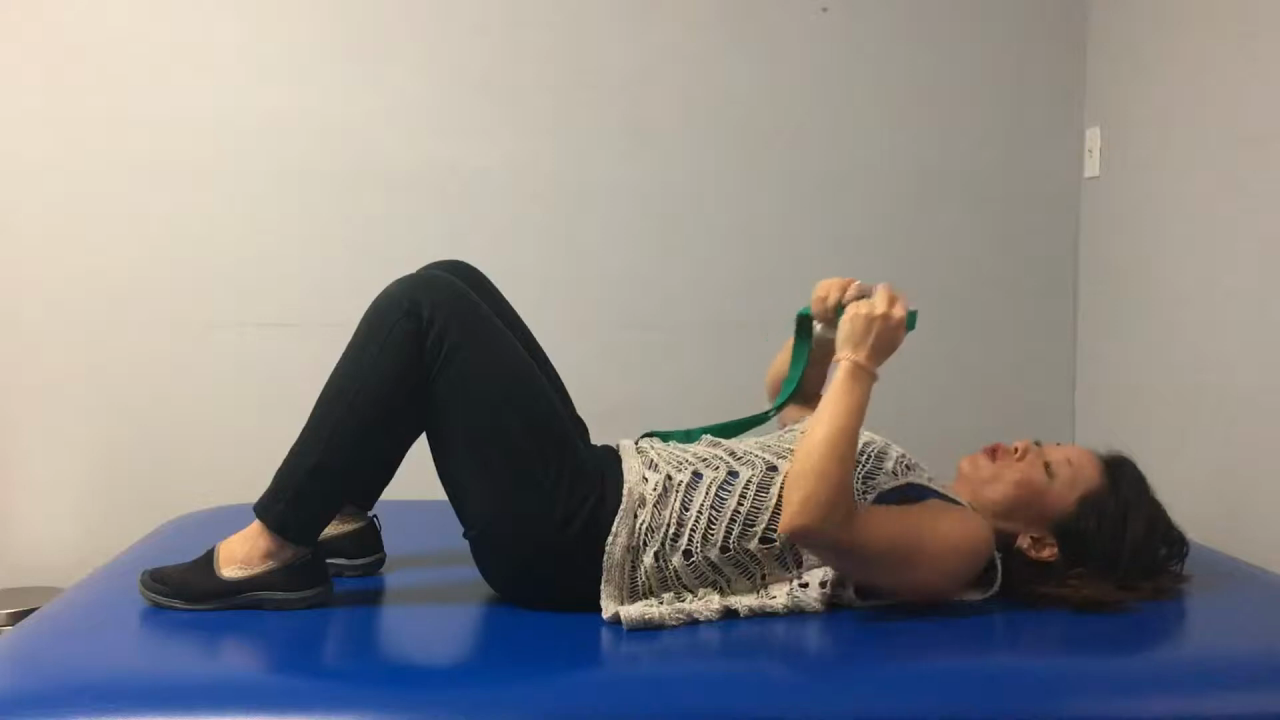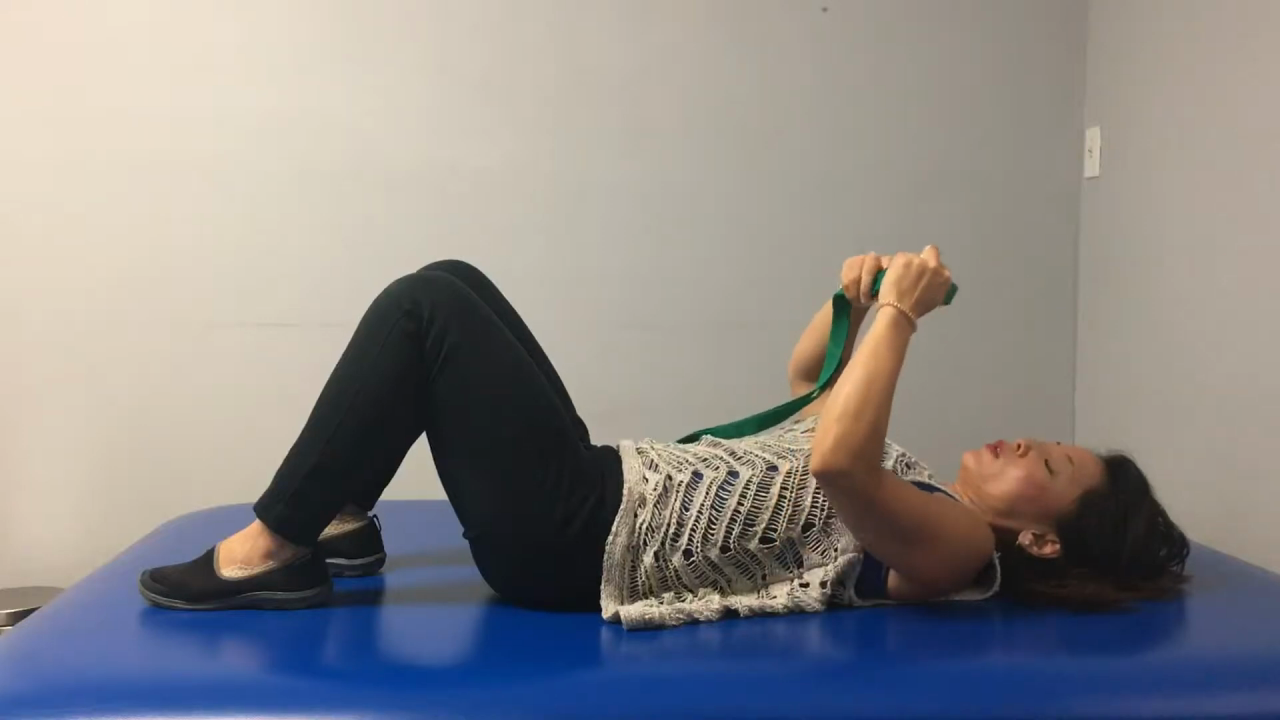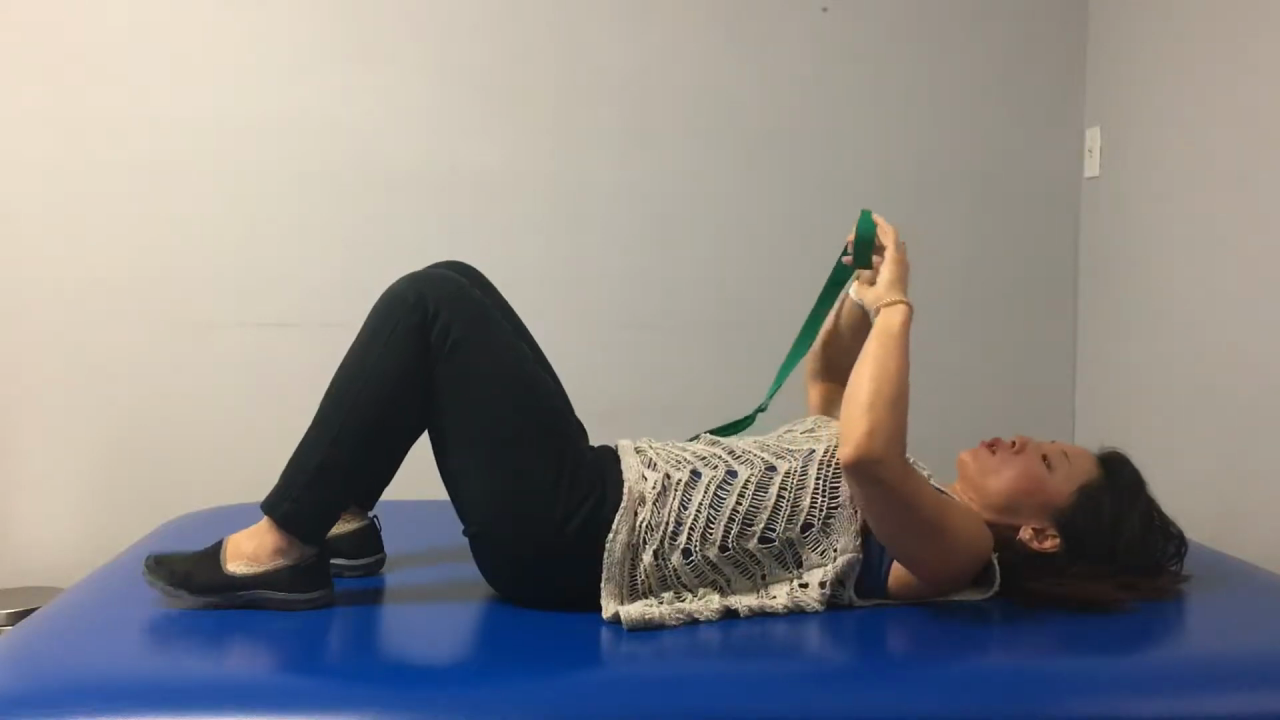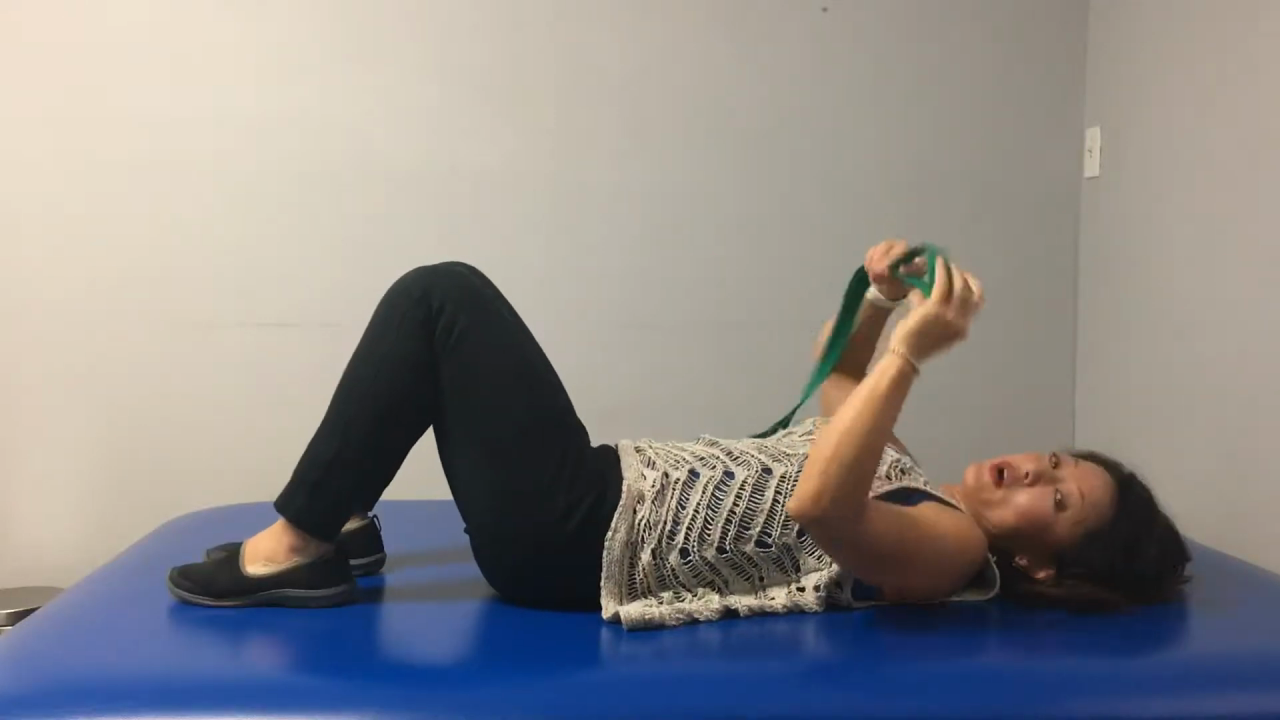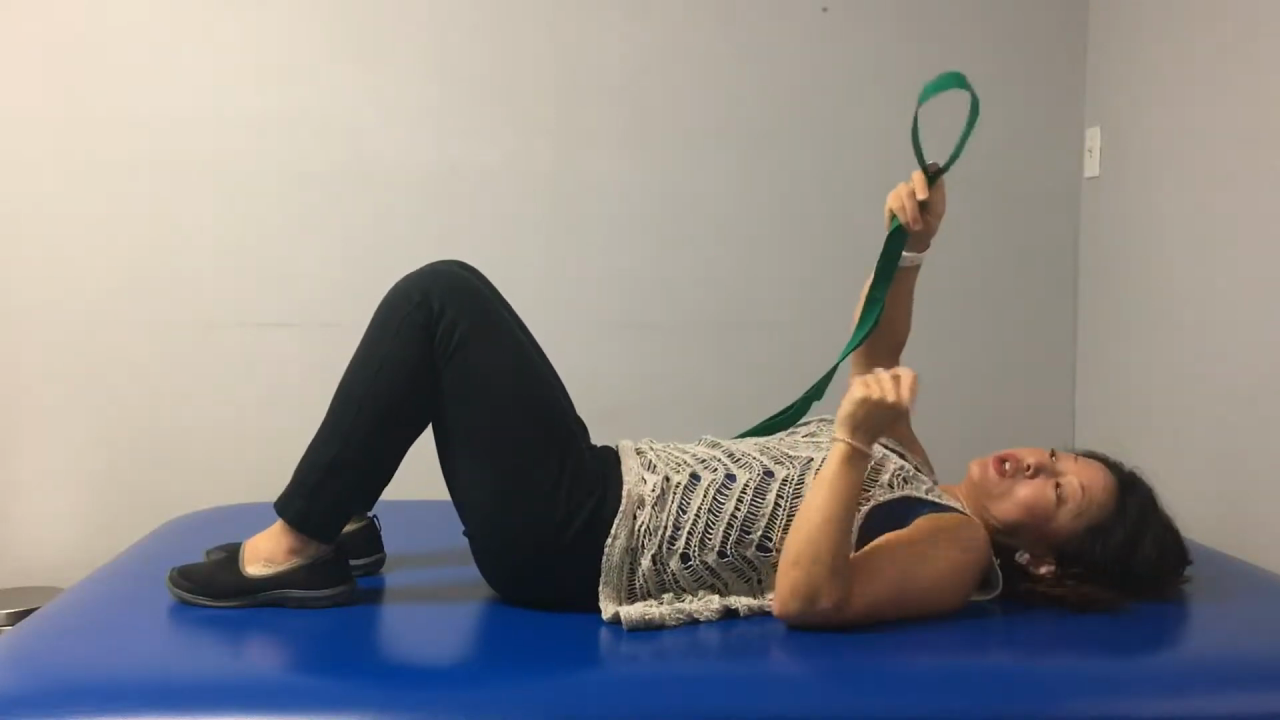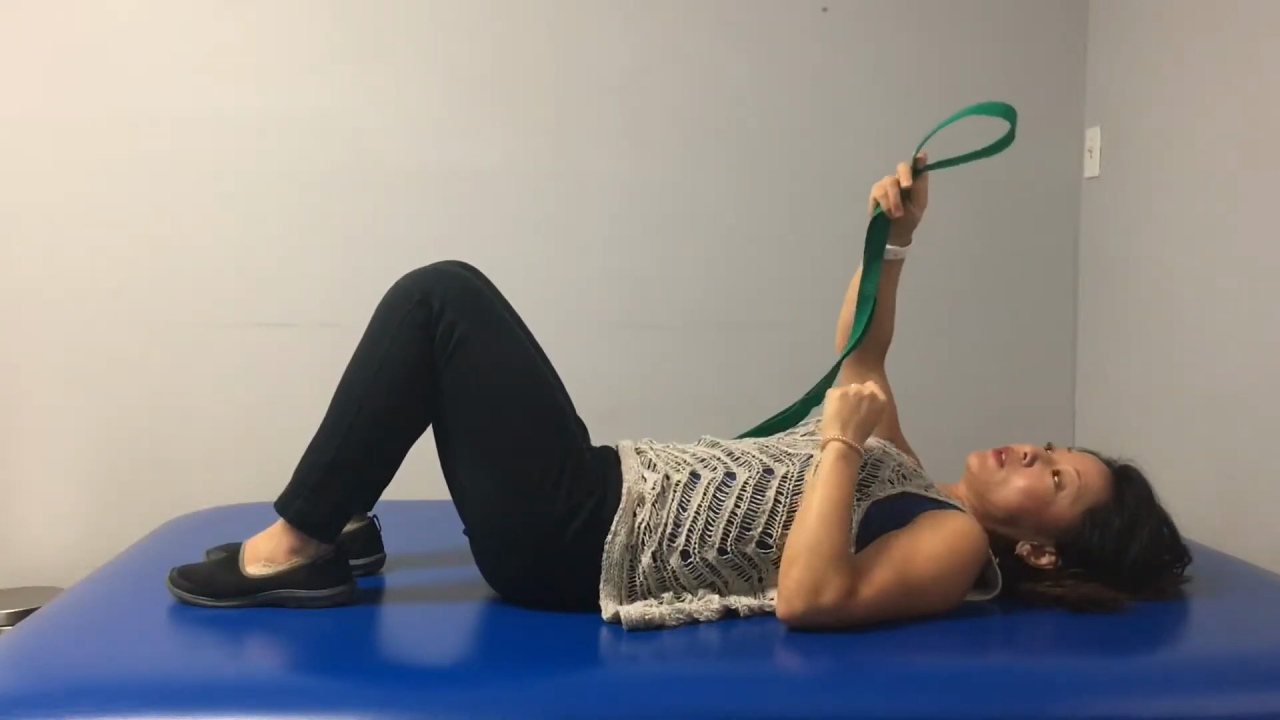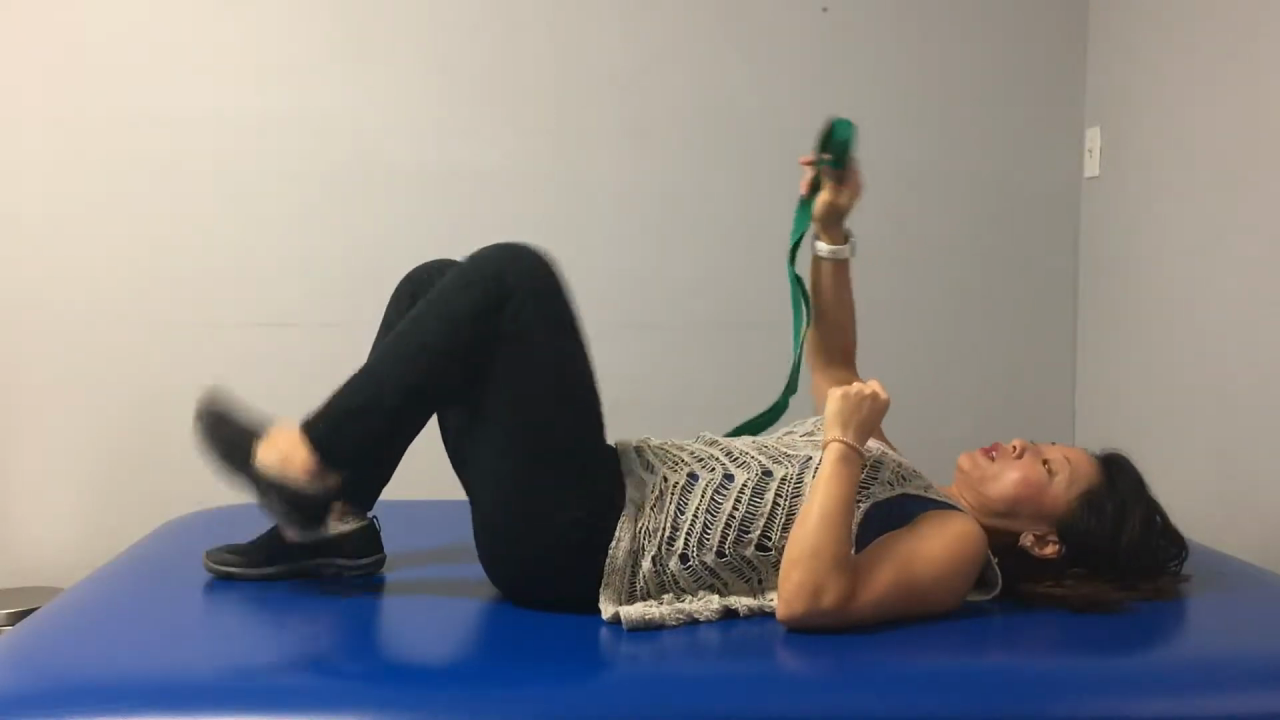
dt=0.5s
person 1, frame 1
left shoulder: (960, 544)
right shoulder: (928, 497)
left elbow: (804, 520)
right elbow: (788, 396)
left wrist: (857, 364)
right wrist: (819, 331)
left hip: (578, 545)
right hip: (608, 484)
left knee: (425, 309)
right knee: (450, 284)
left ankle: (273, 548)
right ankle: (340, 520)
person 1, frame 2
left shoulder: (952, 548)
right shoulder: (923, 494)
left elbow: (836, 460)
right elbow: (808, 379)
left wrist: (900, 317)
right wrist: (850, 301)
left hip: (578, 544)
right hip: (601, 493)
left knee: (423, 309)
right knee: (451, 285)
left ankle: (274, 549)
right ankle: (337, 524)
person 1, frame 3
left shoulder: (954, 546)
right shoulder: (923, 500)
left elbow: (863, 451)
right elbow: (825, 381)
left wrist: (898, 304)
right wrist: (864, 291)
left hip: (575, 544)
right hip: (604, 491)
left knee: (430, 306)
right knee: (452, 284)
left ankle: (282, 546)
right ankle: (339, 522)
person 1, frame 4
left shoulder: (952, 546)
right shoulder: (911, 482)
left elbow: (814, 511)
right elbow: (836, 370)
left wrist: (908, 355)
right wrist: (876, 296)
left hip: (573, 543)
right hip: (602, 495)
left knee: (440, 297)
right knee: (449, 294)
left ankle: (300, 545)
right ankle: (335, 527)
person 1, frame 5
left shoulder: (957, 547)
right shoulder: (915, 479)
left elbow: (802, 597)
right elbow: (871, 356)
left wrist: (854, 438)
right wrist: (909, 245)
left hip: (573, 545)
right hip: (606, 487)
left knee: (443, 296)
right knee: (445, 296)
left ankle: (300, 543)
right ankle: (332, 528)
person 1, frame 6
left shoulder: (956, 548)
right shoulder: (911, 484)
left elbow: (808, 597)
right elbow: (860, 359)
left wrist: (841, 442)
right wrist: (895, 237)
left hip: (573, 547)
right hip: (602, 496)
left knee: (443, 298)
right knee: (444, 299)
left ankle: (298, 547)
right ankle: (333, 527)
person 1, frame 7
left shoulder: (954, 546)
right shoulder: (907, 488)
left elbow: (806, 598)
right elbow: (833, 363)
left wrist: (844, 444)
right wrist: (830, 234)
left hip: (572, 548)
right hip: (602, 494)
left knee: (511, 276)
right knee: (437, 283)
left ankle: (307, 459)
right ankle: (337, 516)
